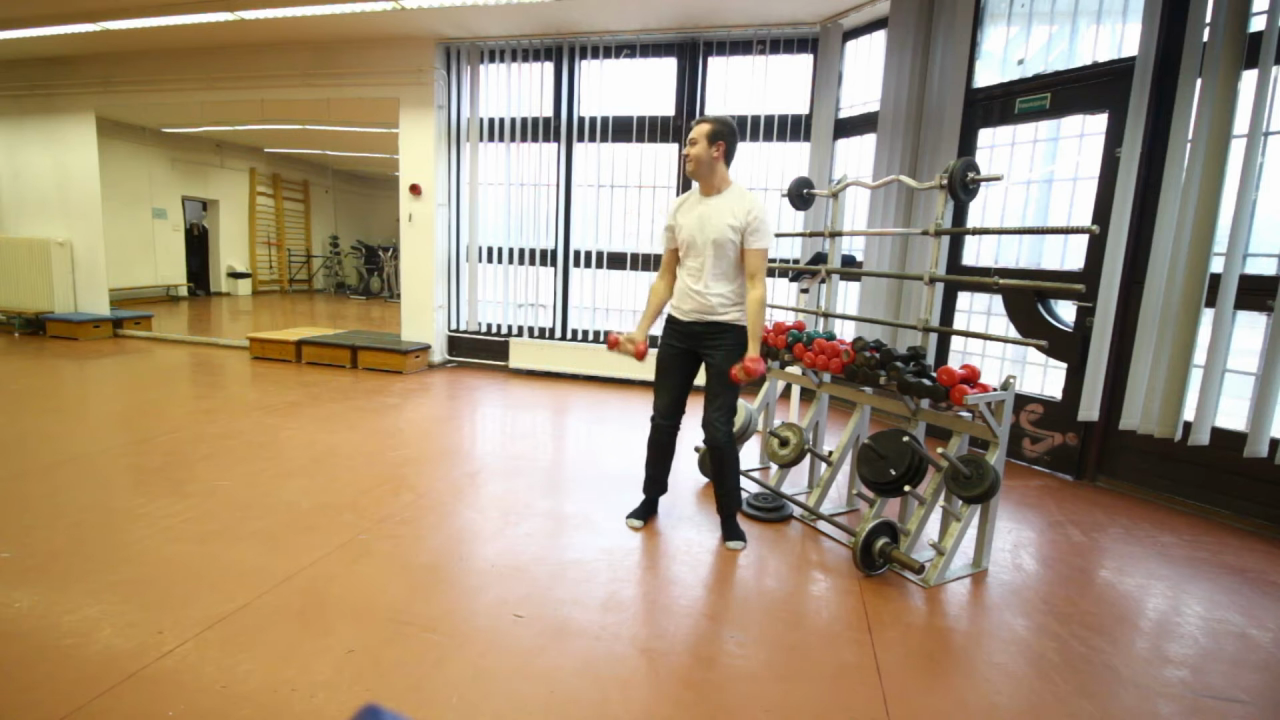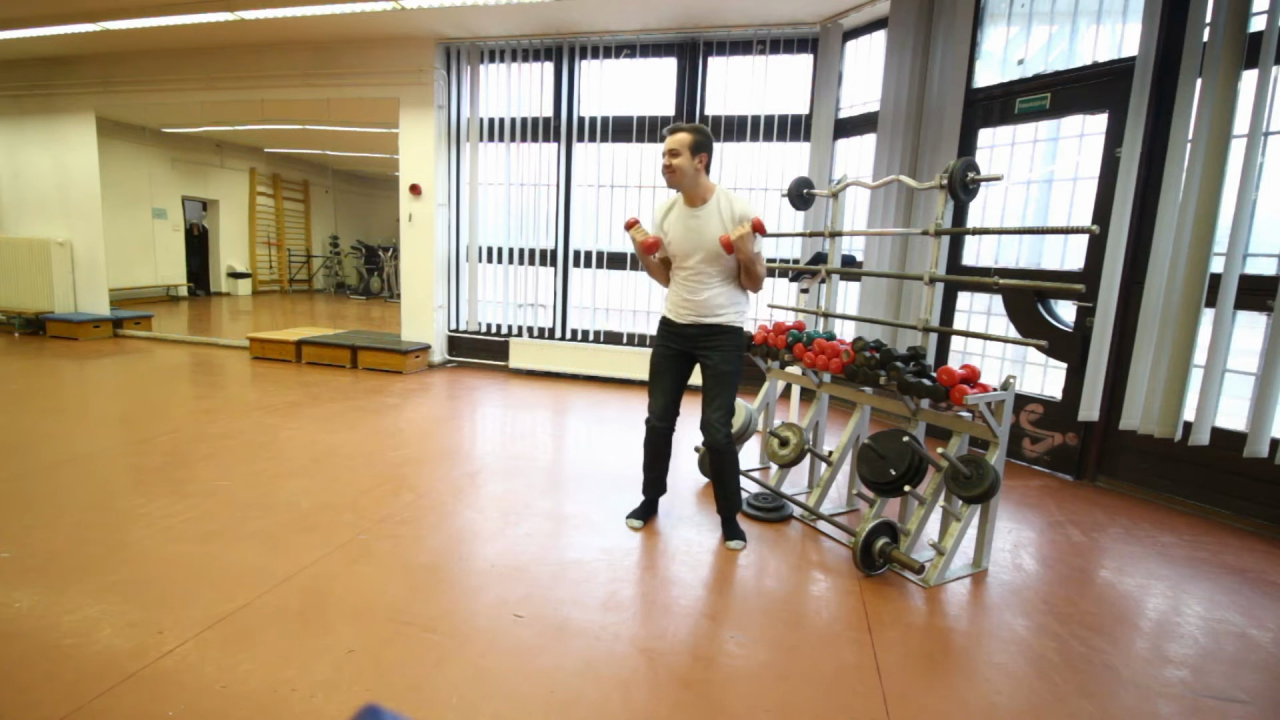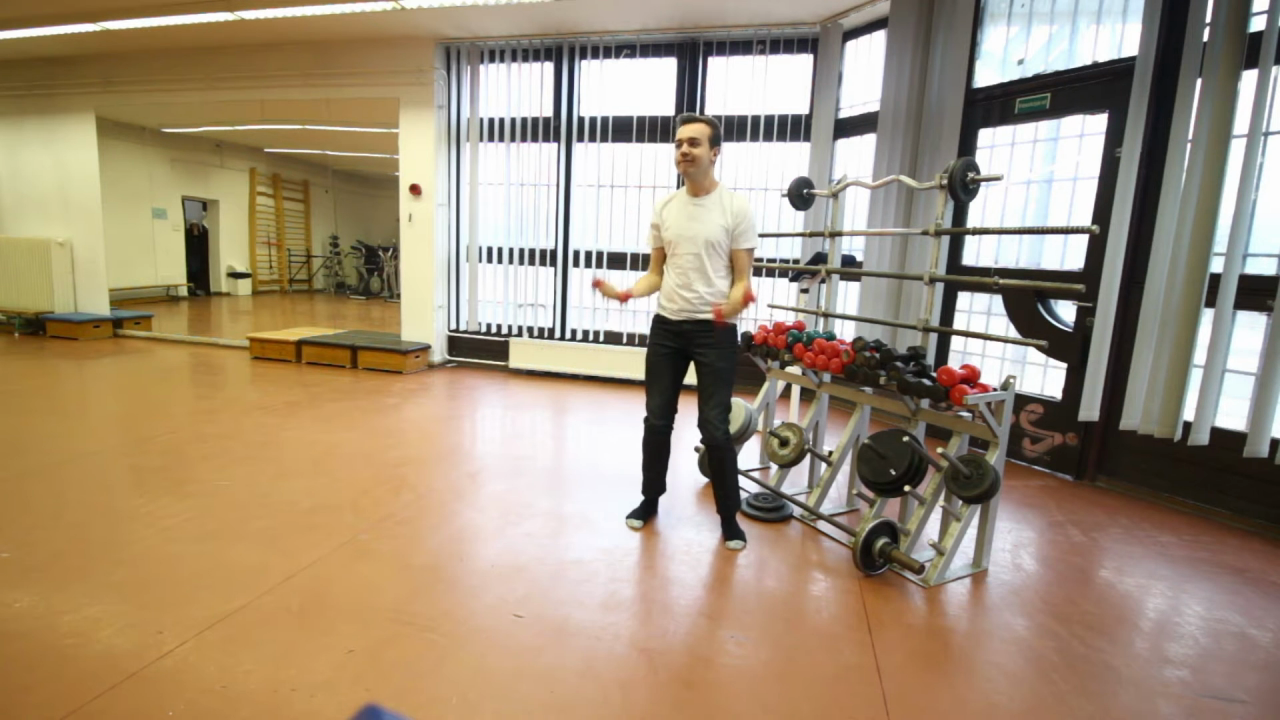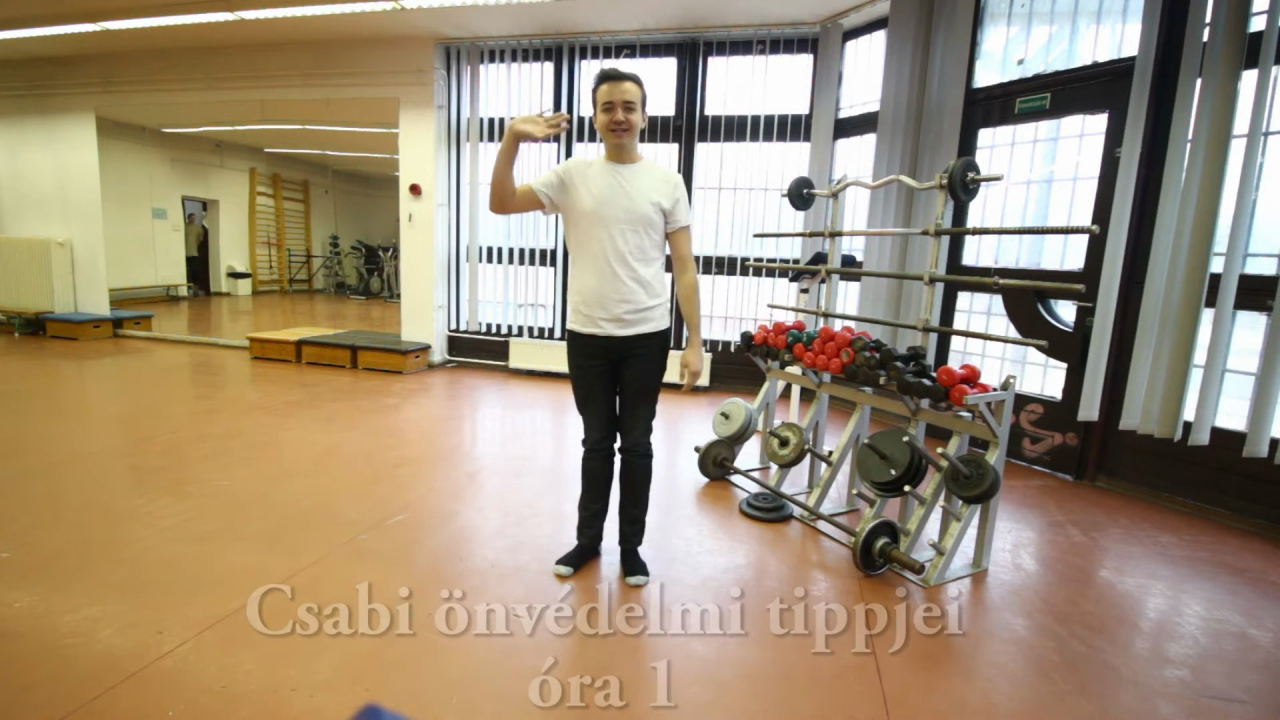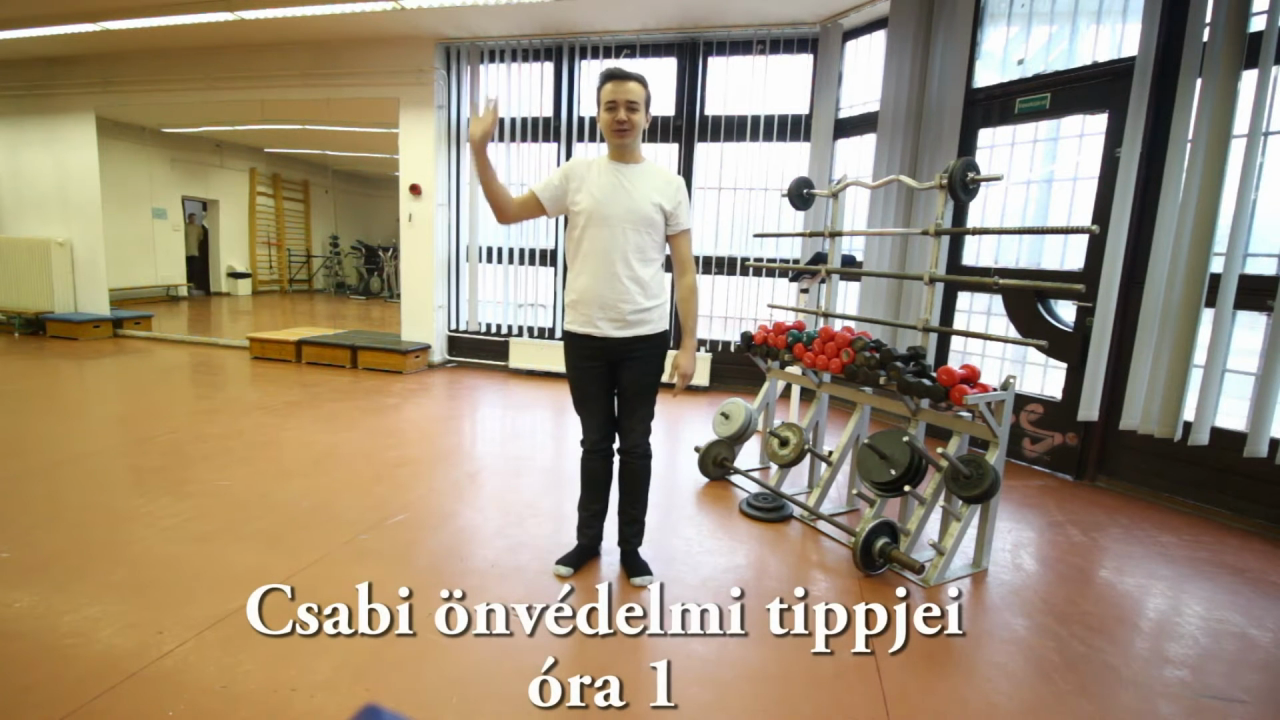
dt=0.7s
person 1, frame 1
left shoulder: (747, 208)
right shoulder: (681, 207)
left elbow: (755, 285)
right elbow: (668, 274)
left wrist: (754, 348)
right wrist: (642, 328)
left hip: (724, 332)
right hip: (679, 327)
left knee: (717, 429)
right knee: (664, 418)
left ankle: (729, 517)
right ankle: (651, 498)
person 1, frame 2
left shoulder: (736, 210)
right shoulder: (665, 213)
left elbow: (755, 280)
left wrist: (746, 255)
right wrist: (645, 256)
left hip: (722, 332)
right hip: (673, 328)
left knee: (715, 429)
right knee: (659, 420)
left ankle: (729, 517)
right ankle: (650, 498)
person 1, frame 3
left shoulder: (735, 208)
right shoulder: (664, 207)
left elbow: (742, 278)
right elbow: (657, 272)
left wrist: (737, 301)
right wrist: (626, 293)
left hip: (714, 328)
right hip: (668, 325)
left knee: (714, 427)
right knee: (657, 419)
left ankle: (728, 515)
right ankle: (650, 498)
person 1, frame 4
left shoulder: (666, 182)
right shoulder: (573, 175)
left elbow: (684, 266)
right elbow: (501, 201)
left wrist: (694, 341)
right wrist: (514, 138)
left hip: (646, 336)
right hip: (588, 335)
left knee: (636, 444)
right knee: (596, 441)
left ankle: (630, 547)
right ankle: (588, 540)
person 1, frame 5
left shoulder: (669, 184)
right shoulder: (575, 175)
left elbow: (683, 270)
right elbow: (507, 211)
left wrist: (688, 344)
right wrist: (480, 150)
left hip: (644, 338)
right hip: (585, 335)
left knee: (635, 445)
right knee: (595, 443)
left ankle: (631, 546)
right ankle: (587, 540)
